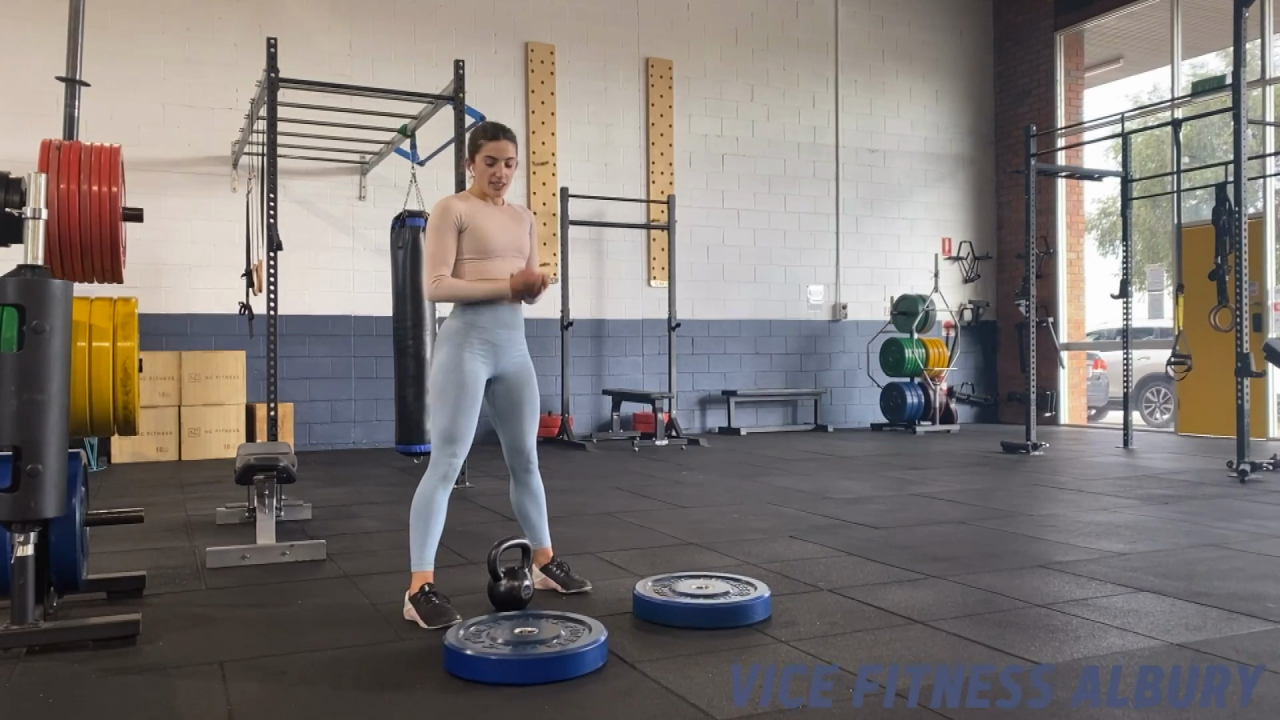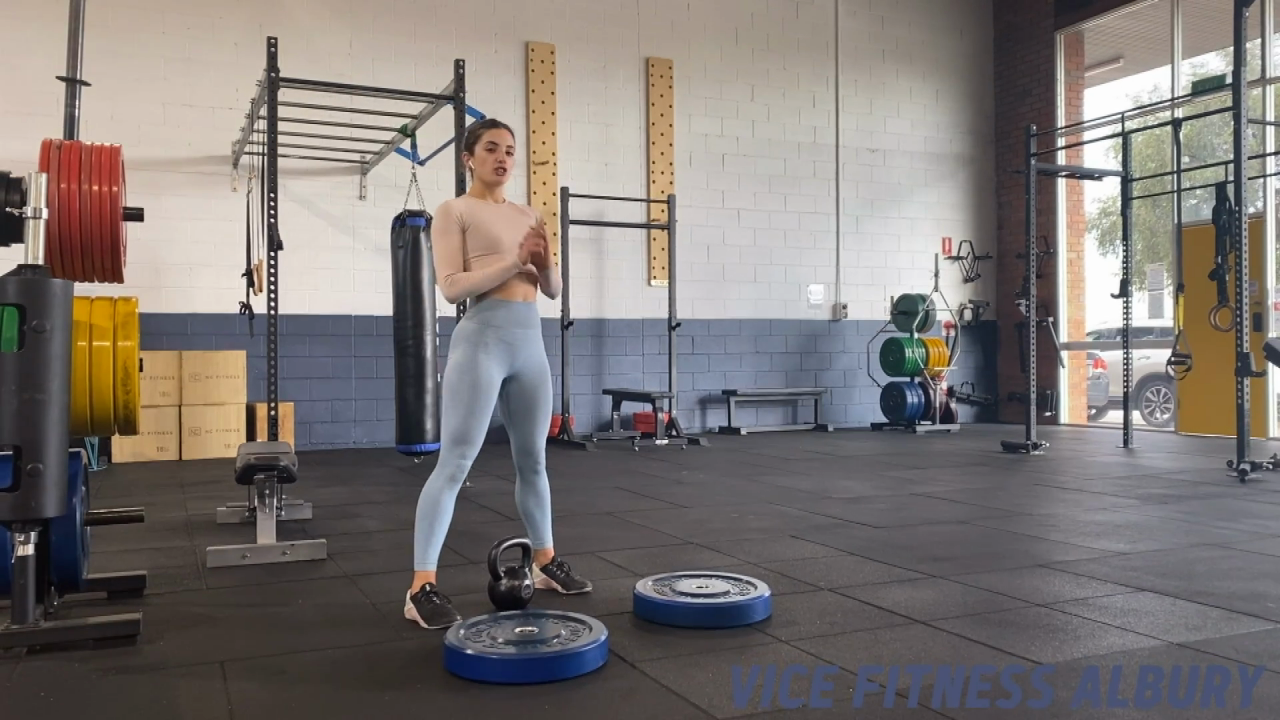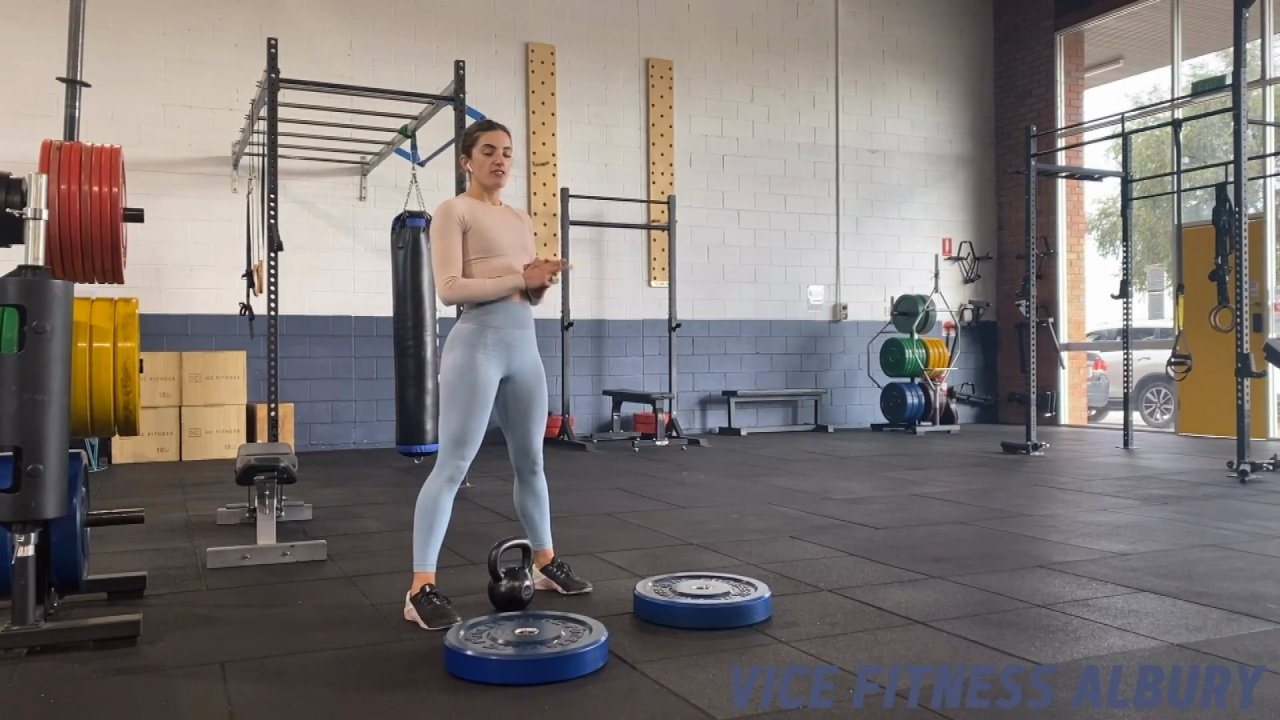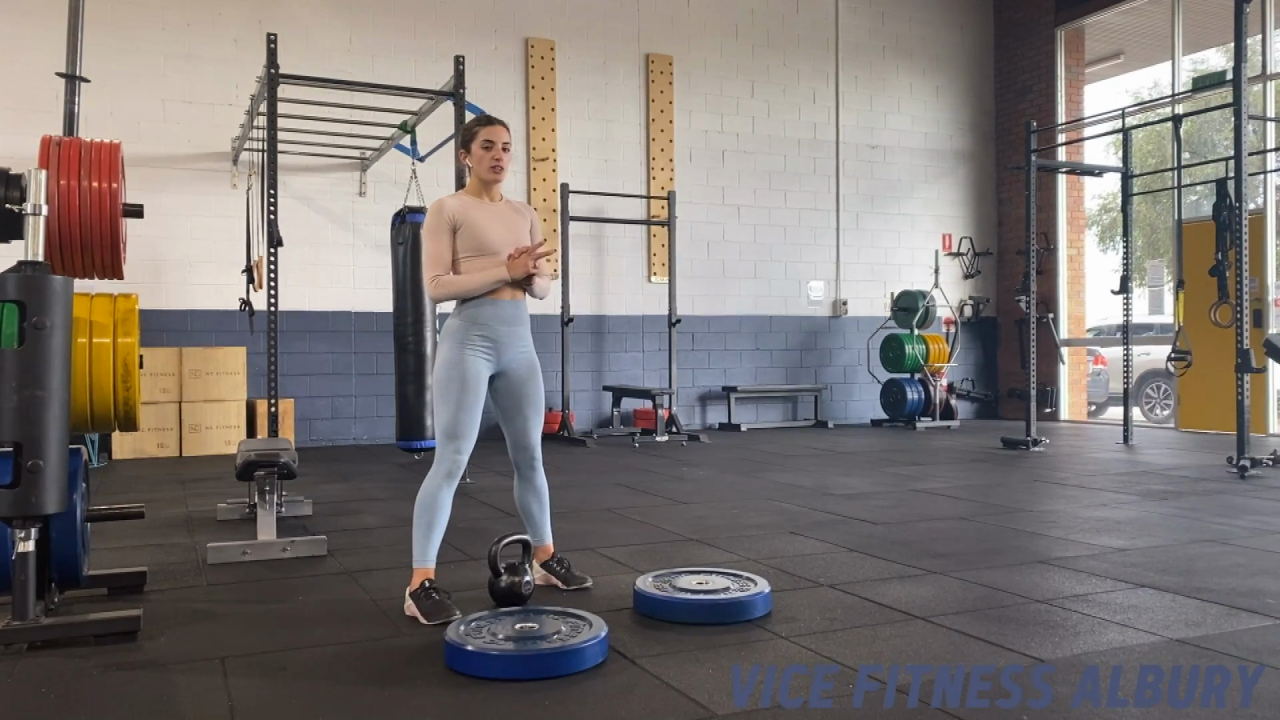
dt=0.7s
person 1, frame 1
left shoulder: (523, 217)
right shoulder: (451, 209)
right elbow: (436, 285)
left wrist: (533, 287)
right wrist: (505, 286)
left hip: (513, 343)
right hip: (466, 340)
left knee: (525, 459)
right knee: (446, 463)
left ankle: (544, 561)
right ankle: (420, 588)
person 1, frame 2
left shoulder: (526, 215)
right shoulder: (454, 211)
left elbow: (552, 288)
right elbow: (452, 287)
left wrist: (544, 263)
right wrist: (518, 260)
left hip: (530, 341)
right hip: (482, 340)
left knee: (533, 460)
right knee: (455, 463)
left ankle: (545, 561)
right ankle: (422, 587)
person 1, frame 3
left shoulder: (521, 218)
right shoulder: (454, 210)
right elbow: (450, 288)
left wrist: (540, 281)
right wrist: (518, 279)
left hip: (523, 343)
right hip: (478, 341)
left knee: (530, 461)
right knee: (453, 464)
left ankle: (545, 561)
right ankle: (421, 588)
person 1, frame 4
left shoulder: (525, 214)
right shoulder: (447, 209)
left elbow: (542, 287)
right elbow: (436, 287)
left wrist: (529, 277)
right wrist: (504, 272)
left hip: (519, 340)
right hip: (469, 338)
left knee: (529, 456)
right knee: (451, 460)
left ankle: (546, 558)
right ankle: (421, 583)
